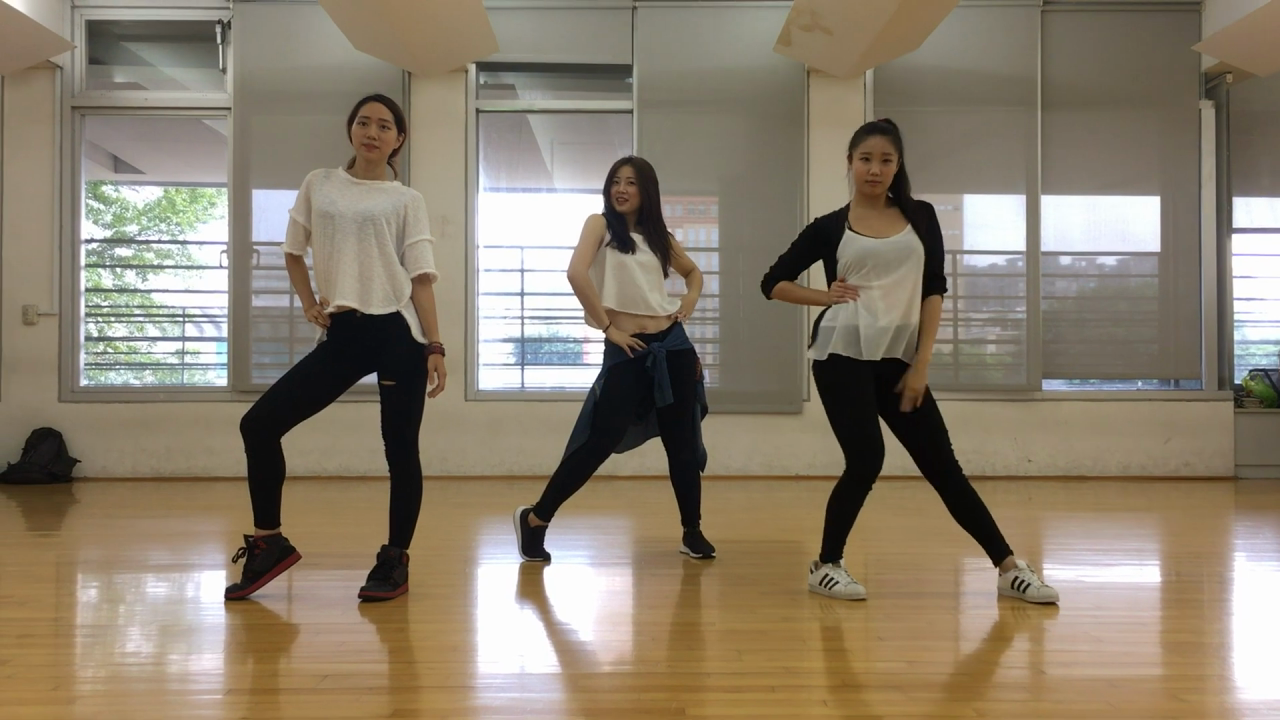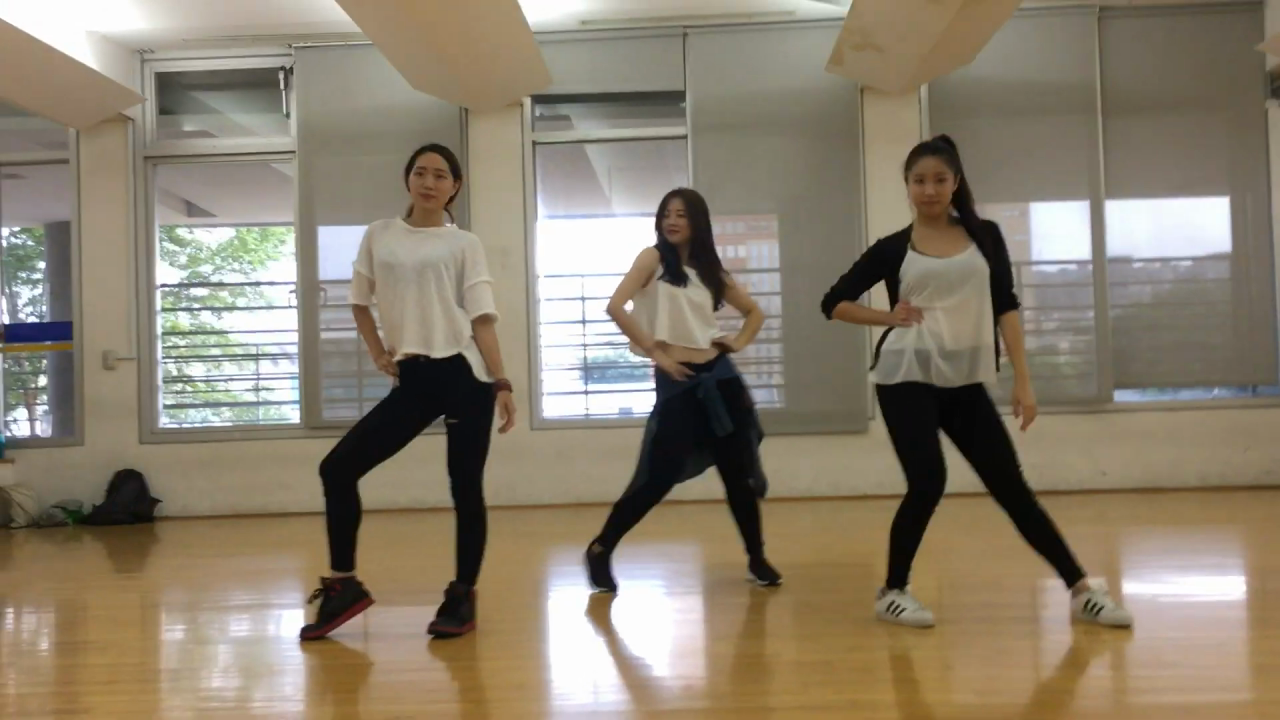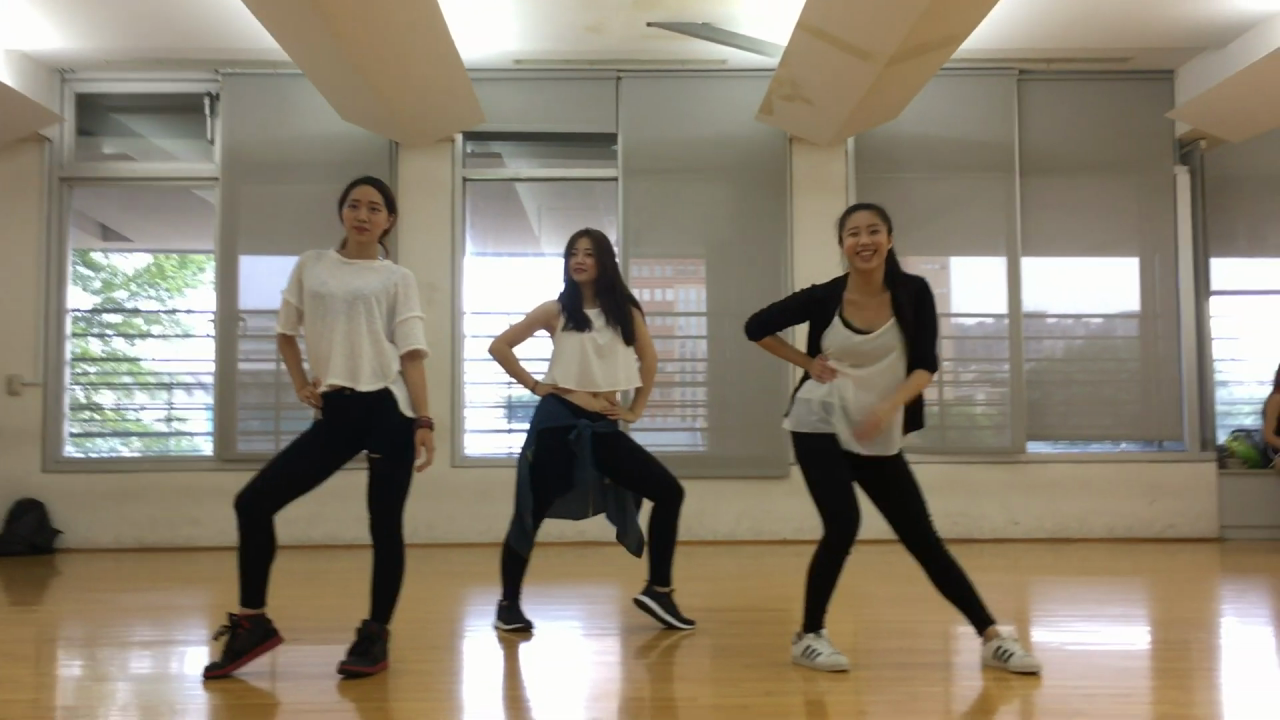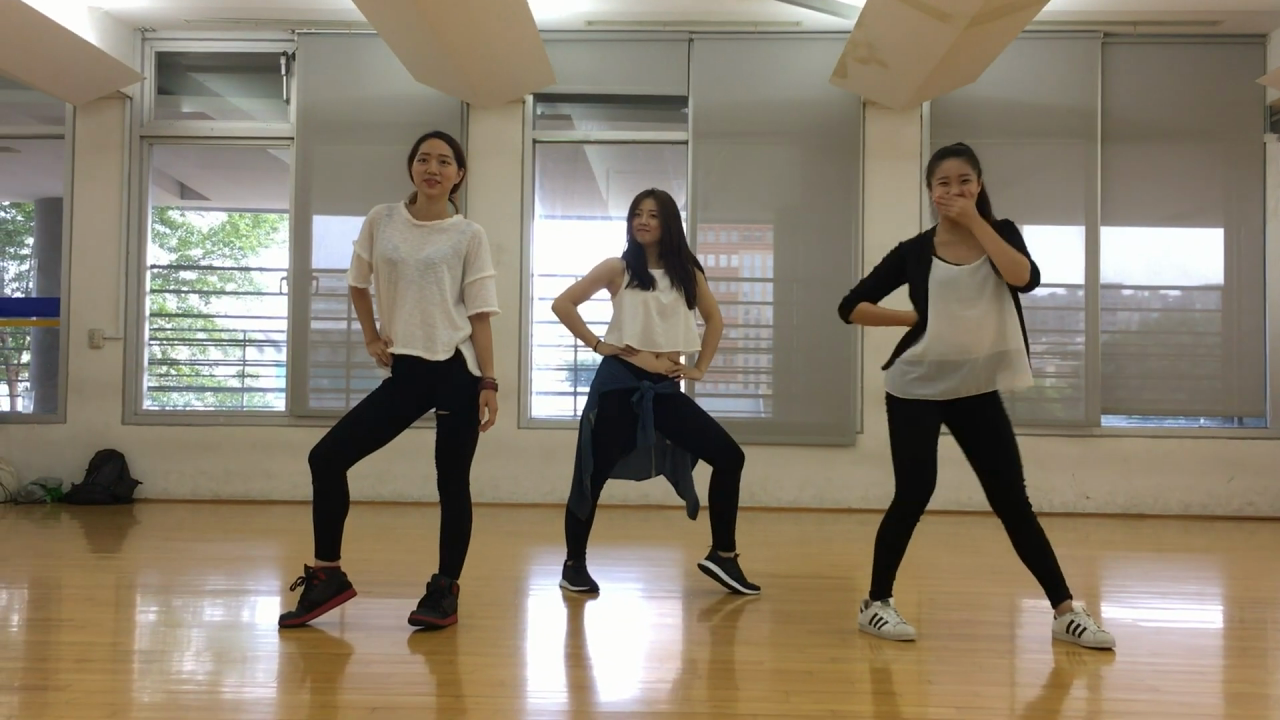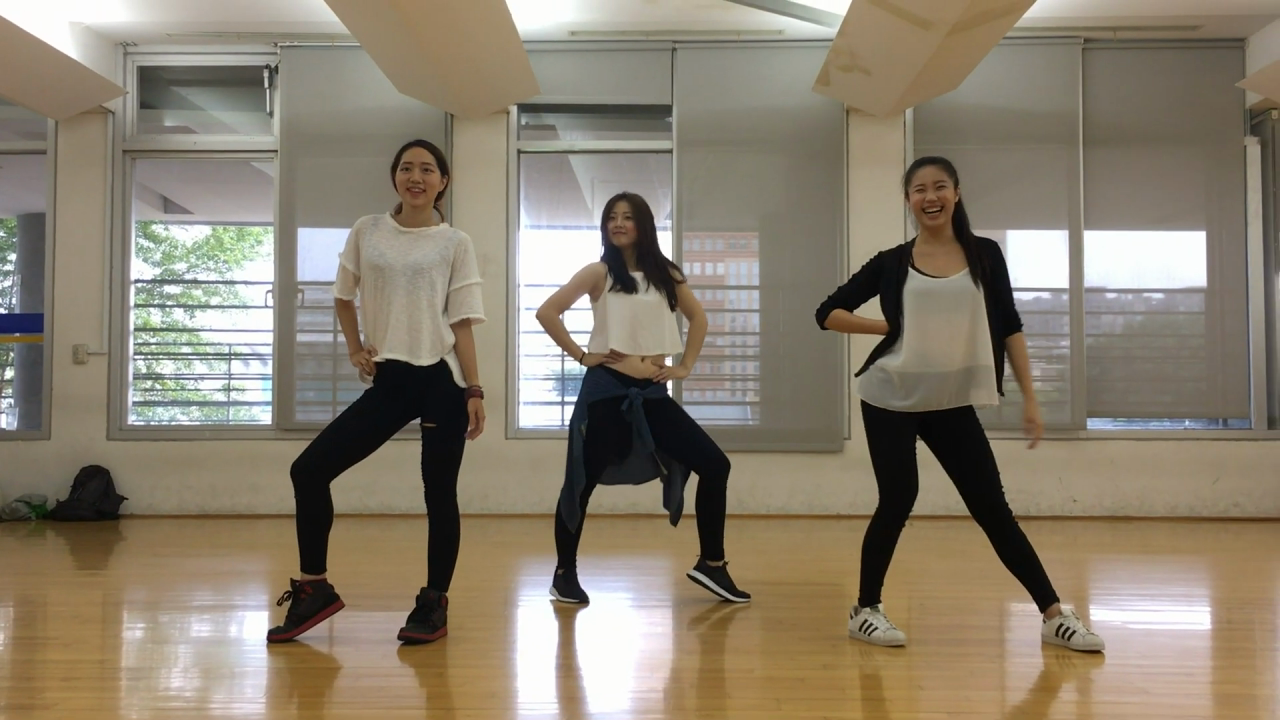
dt=1s
person 1, frame 1
left shoulder: (407, 201)
right shoulder: (318, 185)
left elbow: (421, 278)
right elbow: (294, 252)
left wrist: (435, 347)
right wrist: (310, 306)
left hip: (398, 333)
right hip: (342, 335)
left knee: (401, 448)
right knee: (260, 423)
left ankle: (395, 559)
right ankle: (270, 541)
person 1, frame 2
left shoulder: (465, 245)
right shoulder: (380, 235)
left elbow: (482, 318)
right elbow: (361, 302)
left wrist: (501, 383)
right wrist: (378, 354)
left hip: (463, 376)
right hip: (411, 380)
left knee: (465, 486)
right knee: (338, 468)
left ankle: (462, 596)
right ankle: (344, 584)
person 1, frame 3
left shoulder: (397, 278)
right shoulder: (311, 266)
left elbow: (411, 354)
right elbow: (286, 332)
left wrist: (424, 421)
right wrist: (301, 386)
left hip: (388, 410)
right hip: (335, 413)
left knee: (384, 523)
right knee: (253, 502)
left ankle: (375, 634)
right ankle: (252, 622)
person 1, frame 4
left shoulder: (469, 236)
right shoulder: (381, 221)
left elbow: (480, 315)
right elbow: (359, 284)
left wrist: (488, 383)
right wrist: (372, 340)
left hip: (457, 371)
right hip: (405, 373)
left knee: (452, 480)
right knee: (327, 457)
left ankle: (445, 589)
right ankle: (328, 575)
person 1, frame 5
left shoulder: (455, 244)
right shoulder: (366, 232)
left elbow: (462, 322)
right elbow: (344, 297)
left wrist: (474, 391)
right wrist: (355, 350)
left hip: (441, 380)
right hip: (388, 381)
left knee: (439, 491)
right knee: (310, 469)
left ankle: (434, 602)
right ankle: (314, 588)
person 2, frame 1
left shoulder: (920, 217)
right shoulder: (829, 227)
left elbow: (933, 290)
right elbow: (774, 282)
left wrist: (921, 364)
right wrist: (825, 296)
left hip: (896, 359)
right hip: (842, 355)
left knee: (941, 464)
right knee: (865, 459)
left ankle: (1009, 567)
right ankle: (825, 565)
person 2, frame 2
left shoulder: (984, 236)
right shoulder: (893, 249)
left elbow: (1006, 307)
right elbow: (834, 302)
left wrist: (1022, 379)
right wrist: (889, 317)
left hip: (965, 381)
right hip: (906, 377)
left knee: (1011, 486)
right knee: (927, 484)
left ankle: (1083, 591)
right ankle: (892, 592)
person 2, frame 3
left shoulder: (913, 292)
right shoulder: (824, 297)
left elbow: (927, 366)
right elbow: (757, 327)
left wrist: (890, 407)
right wrist: (808, 363)
left hip: (878, 436)
right hip: (819, 425)
left knee: (922, 537)
right knee: (842, 526)
left ankle: (992, 638)
right ankle: (809, 636)
person 2, frame 4
left shoulder: (1000, 233)
right shoulder: (914, 250)
left elbow: (1024, 277)
right elbow: (851, 307)
left wrist: (974, 221)
right wrist: (915, 316)
left hip: (979, 391)
right hip: (917, 388)
left knee: (1013, 501)
right knee: (914, 493)
left ankle: (1066, 611)
right ankle: (876, 603)
person 2, frame 5
left shoulder: (984, 254)
right shoulder: (892, 262)
left elbow: (1009, 327)
right elbow: (828, 312)
left wrist: (1029, 397)
right wrist: (887, 327)
left hip: (953, 403)
right hip: (890, 399)
left knee: (992, 507)
right knee: (897, 499)
left ankle: (1054, 616)
right ankle: (865, 610)
person 3, frame 1
left shoulder: (659, 237)
right shoulder: (600, 224)
left elbow: (693, 272)
right elbow: (577, 273)
left wrist: (690, 300)
right wrist: (607, 326)
left hip: (674, 346)
right hip: (626, 351)
left knee: (683, 443)
right knee: (599, 442)
left ankle: (692, 532)
right ankle: (535, 519)
person 3, frame 2
left shoulder: (712, 271)
right shoulder: (652, 260)
left elbow: (754, 312)
right elbow: (617, 305)
left wrist: (737, 344)
right wrist: (649, 350)
left hip: (719, 378)
right hip: (676, 382)
left knee: (739, 472)
right knee: (659, 478)
left ankle: (757, 559)
right ankle: (599, 551)
person 3, frame 3
left shoulder: (625, 311)
right shoulder: (555, 311)
left elbow: (648, 359)
right elbow: (499, 346)
left wrist: (636, 409)
right wrist: (534, 386)
left hip: (604, 426)
right hip: (559, 421)
left knee: (668, 492)
right knee: (531, 512)
left ankle: (658, 591)
right ankle: (509, 604)
person 3, frame 4
left shoulder: (688, 272)
right shoulder: (618, 268)
left elbow: (714, 319)
right elbow: (562, 304)
left wrist: (700, 368)
right wrist: (599, 345)
left hip: (665, 388)
right hip: (620, 383)
left knee: (729, 457)
right knee: (594, 473)
left ankle: (722, 556)
right ankle: (574, 564)
person 3, frame 5
left shoulder: (666, 274)
right shoulder: (599, 272)
left elbow: (697, 318)
right elbow: (546, 312)
left wrist: (685, 365)
right wrist: (582, 355)
left hip: (654, 393)
right hip: (608, 390)
left knee: (715, 466)
right knee: (582, 481)
left ankle: (711, 565)
right ankle: (565, 574)
